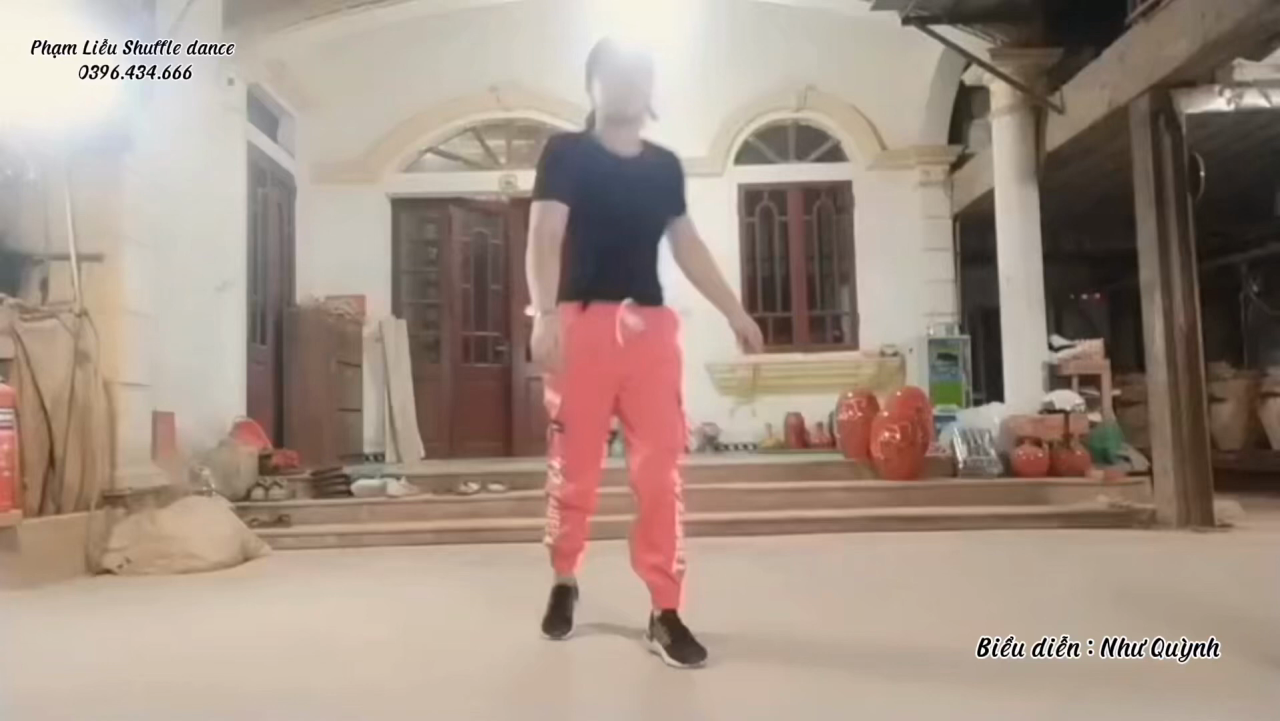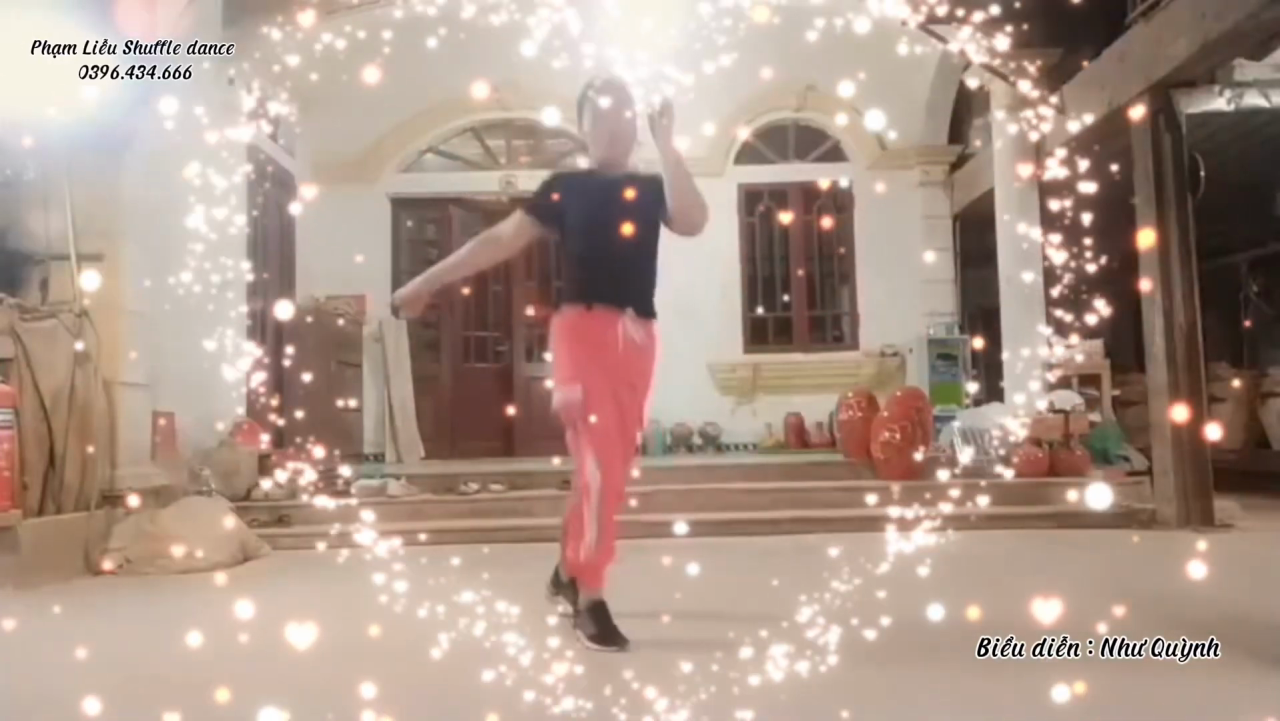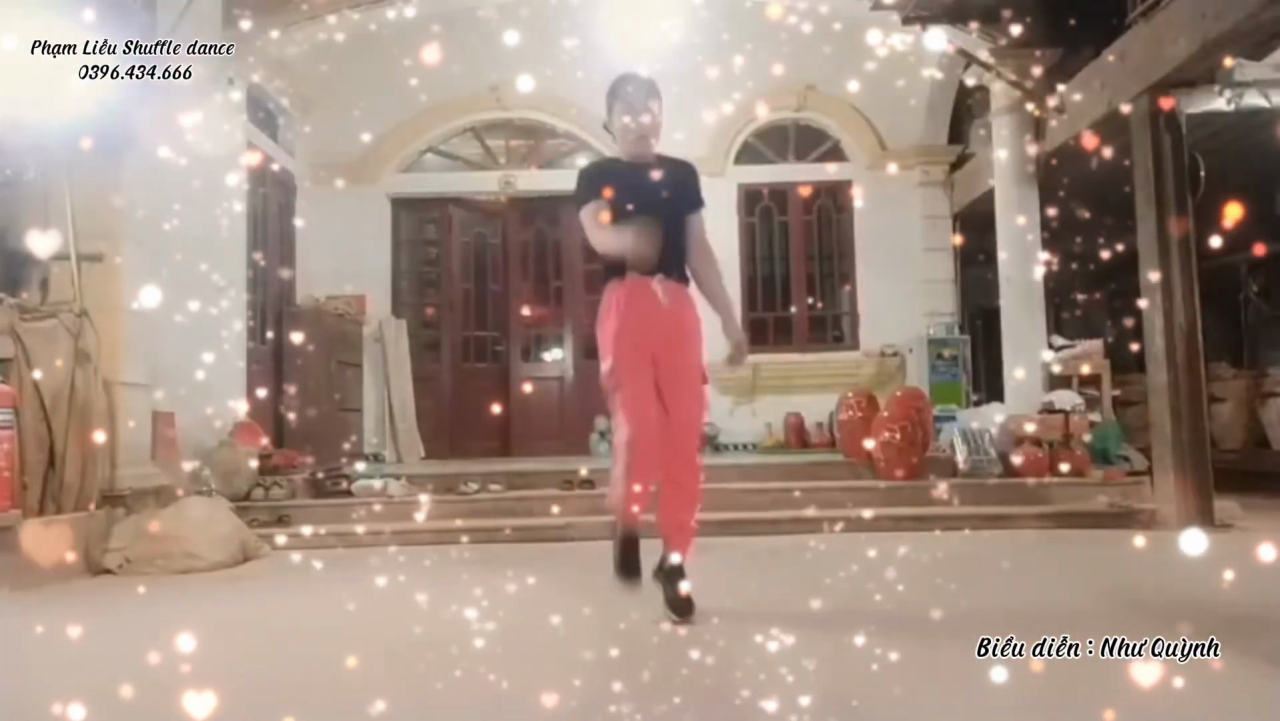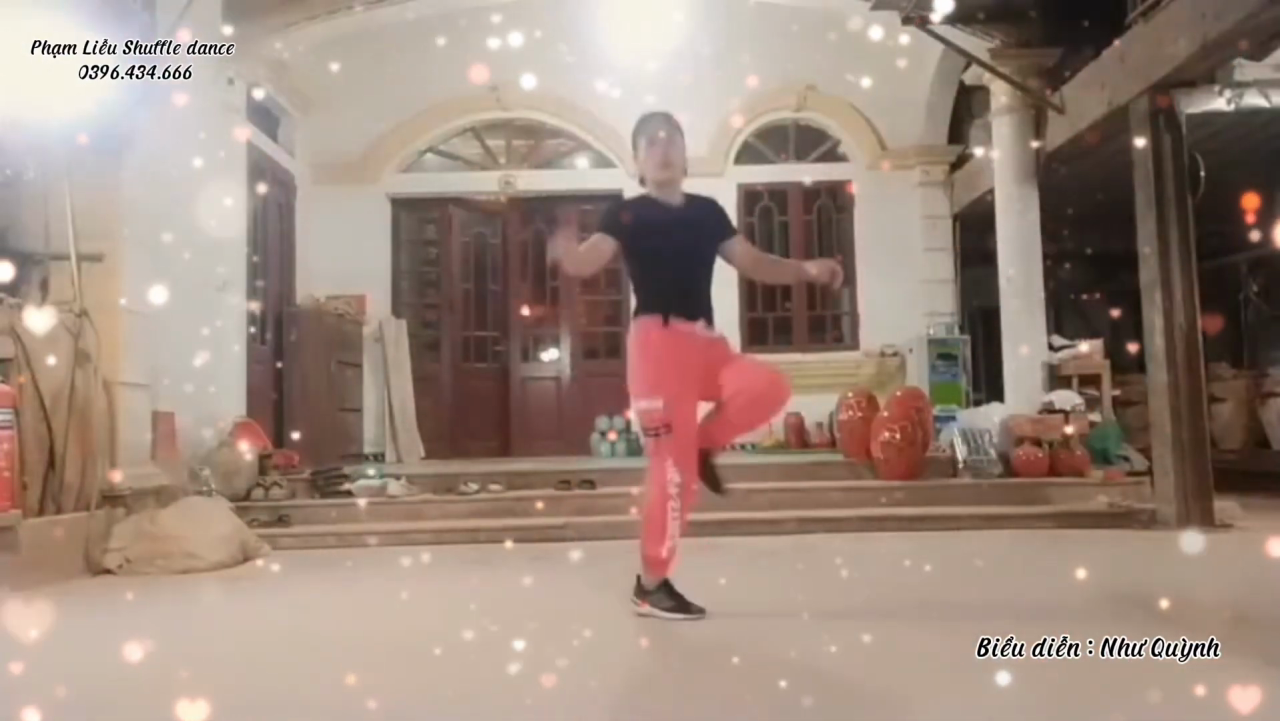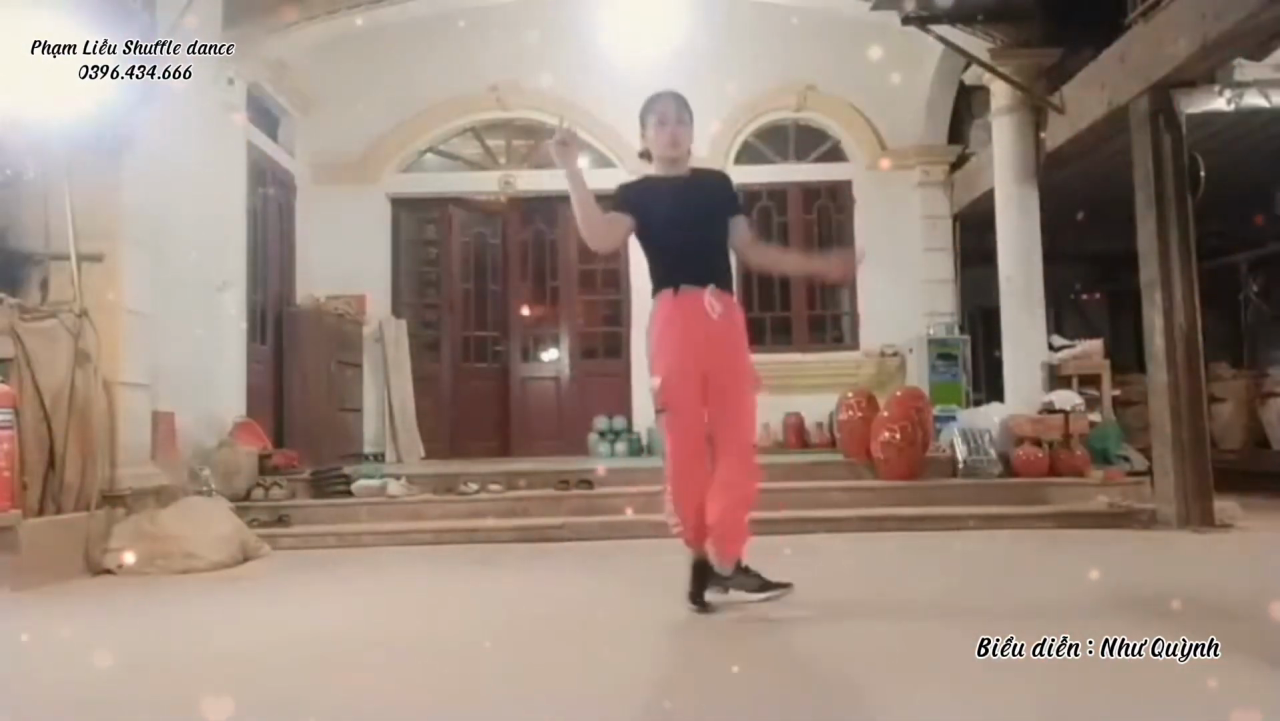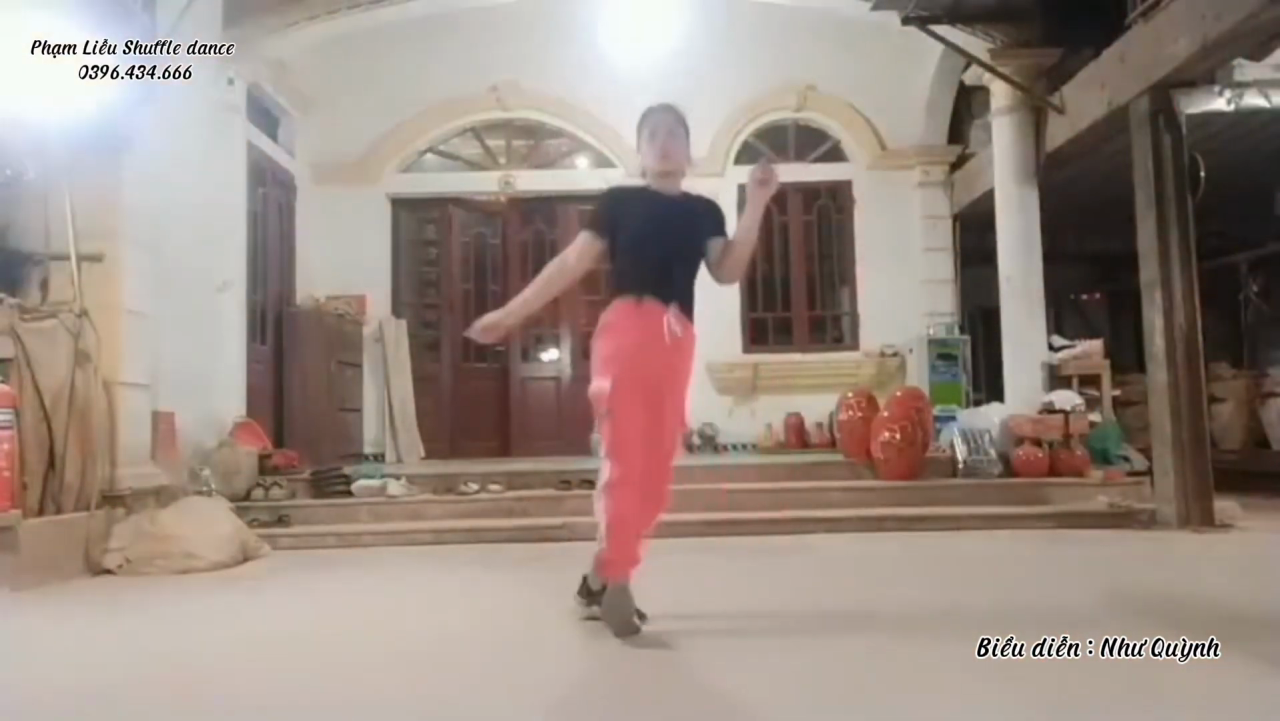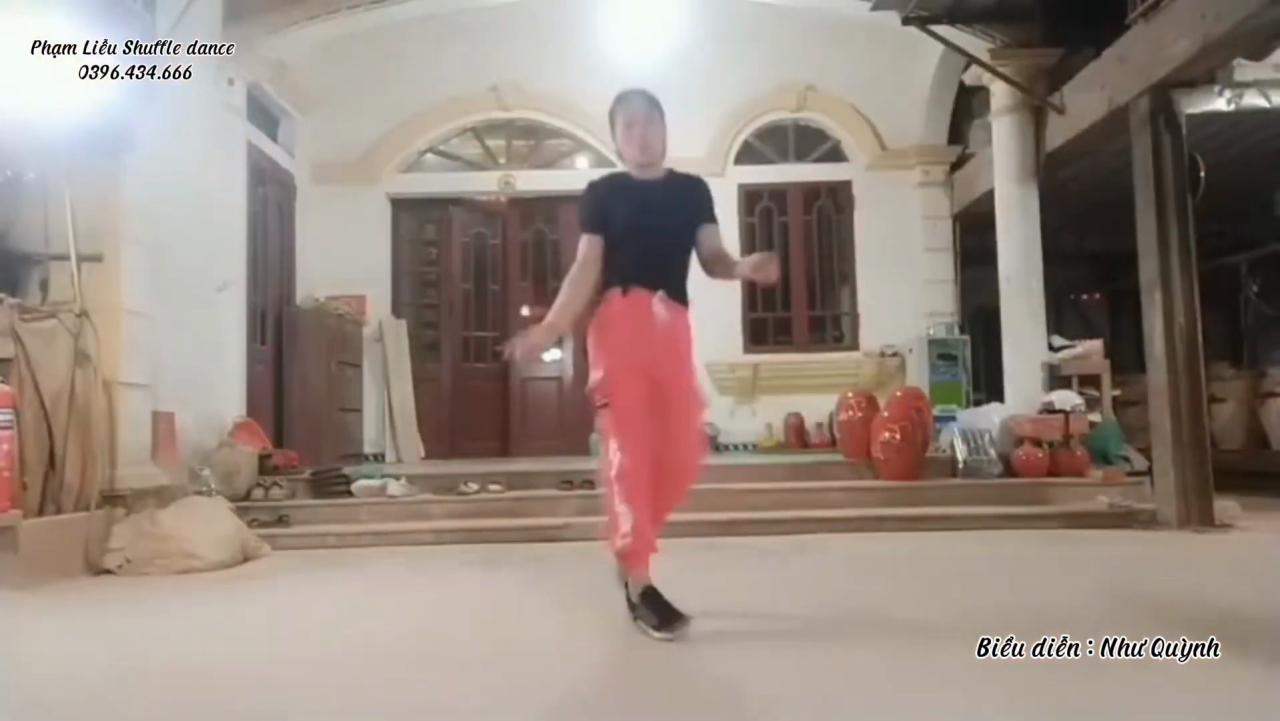
dt=0.7s
person 1, frame 1
left shoulder: (666, 165)
right shoulder: (564, 152)
left elbow: (689, 248)
right elbow: (543, 237)
left wrist: (735, 312)
right wrist: (545, 312)
left hip: (651, 329)
right hip: (584, 329)
left knee: (660, 472)
right knee: (574, 469)
left ankle: (667, 614)
right ankle: (564, 584)
person 1, frame 2
left shoulder: (655, 189)
right shoulder: (564, 188)
left elbow: (693, 222)
right elbow: (501, 241)
left wrist: (667, 146)
right wrist: (427, 283)
left hip: (637, 339)
right hip: (582, 331)
left knee: (611, 470)
right knee: (597, 466)
left ankle: (568, 573)
right ankle: (590, 600)
person 1, frame 3
left shoulder: (682, 174)
right shoulder: (596, 176)
left elbow: (699, 251)
right elbow: (597, 234)
left wrist: (731, 319)
right wrist: (625, 241)
left hip: (679, 307)
right hip: (627, 305)
left knee: (684, 438)
right knee: (635, 427)
left ankle: (674, 560)
right ankle: (627, 530)
person 1, frame 4
left shoulder: (707, 211)
right shoulder: (626, 214)
left elbow: (750, 262)
right elbow: (589, 260)
left wrist: (806, 270)
right wrist: (567, 250)
left hip: (705, 341)
right hip: (658, 341)
left knee: (767, 387)
right knee: (672, 468)
left ankle: (704, 445)
right ankle: (651, 583)
person 1, frame 5
left shoulder: (718, 185)
right shoulder: (637, 194)
left elbow: (752, 250)
right elbow: (602, 239)
left wrist: (820, 265)
right wrist: (571, 170)
left hip: (726, 320)
right hip: (675, 319)
left knee: (736, 444)
right knee: (686, 447)
left ankle: (728, 564)
right ankle: (700, 558)
person 1, frame 6
left shoulder: (704, 211)
right shoulder: (618, 201)
left elbow: (729, 271)
right elbow: (571, 264)
left wrist: (755, 204)
right wrist: (510, 313)
left hip: (676, 342)
right hip: (626, 331)
left knee: (654, 475)
right knee: (624, 462)
left ankle: (601, 581)
right ankle: (614, 585)
person 1, frame 7
left shoulder: (692, 190)
right shoulder: (602, 193)
left elbow: (714, 257)
right elbow: (586, 270)
left wrist: (748, 265)
right wrist: (547, 329)
left hip: (672, 327)
right hip: (619, 322)
left knee: (680, 453)
right knee: (626, 450)
left ankle: (631, 543)
right ankle: (641, 587)
